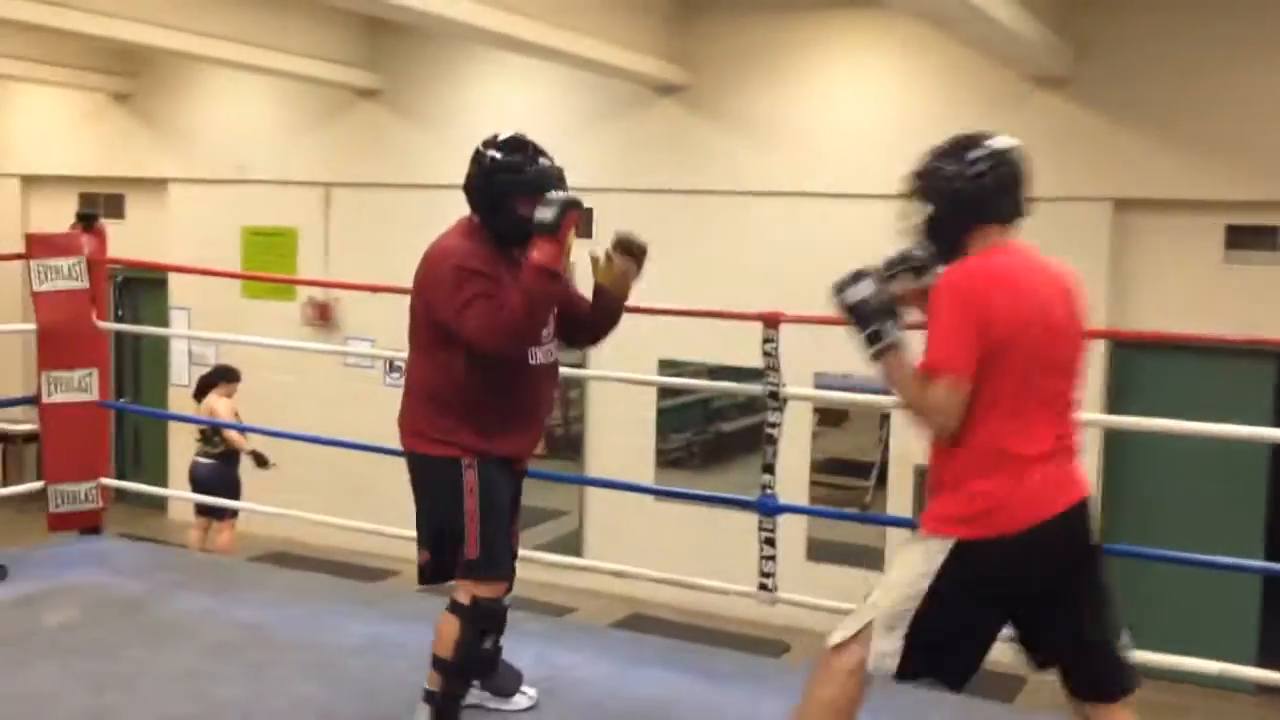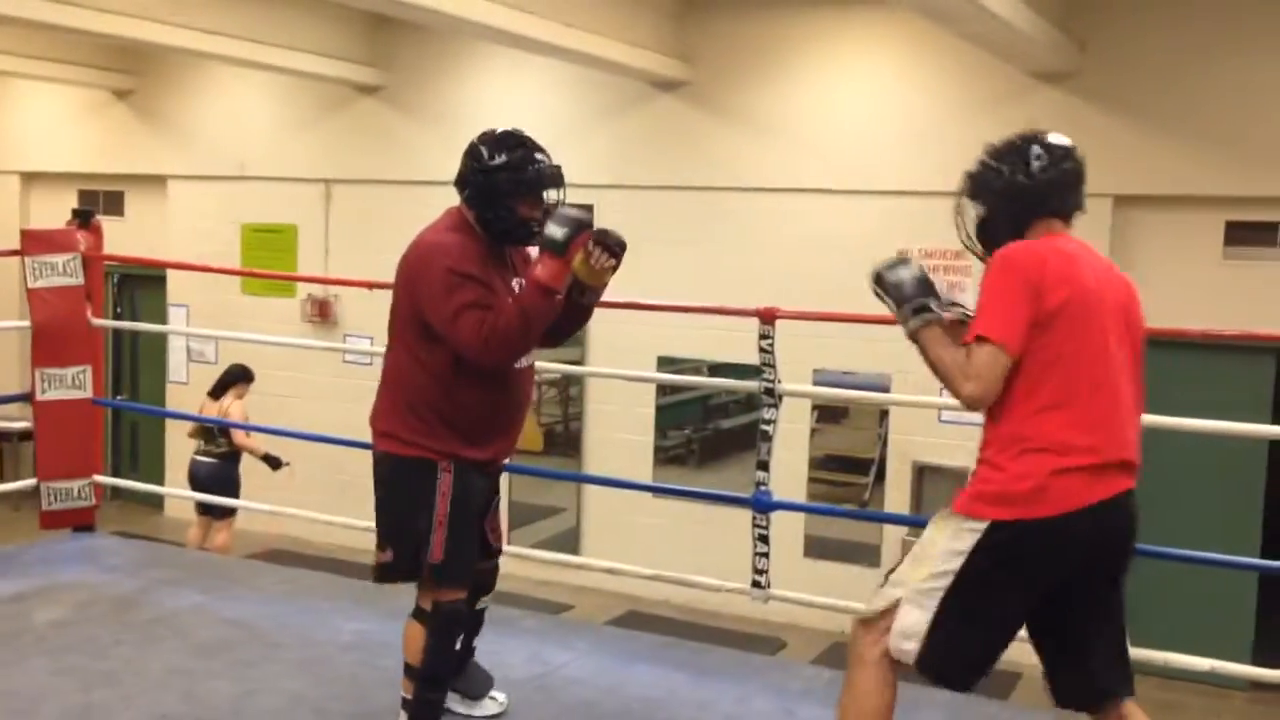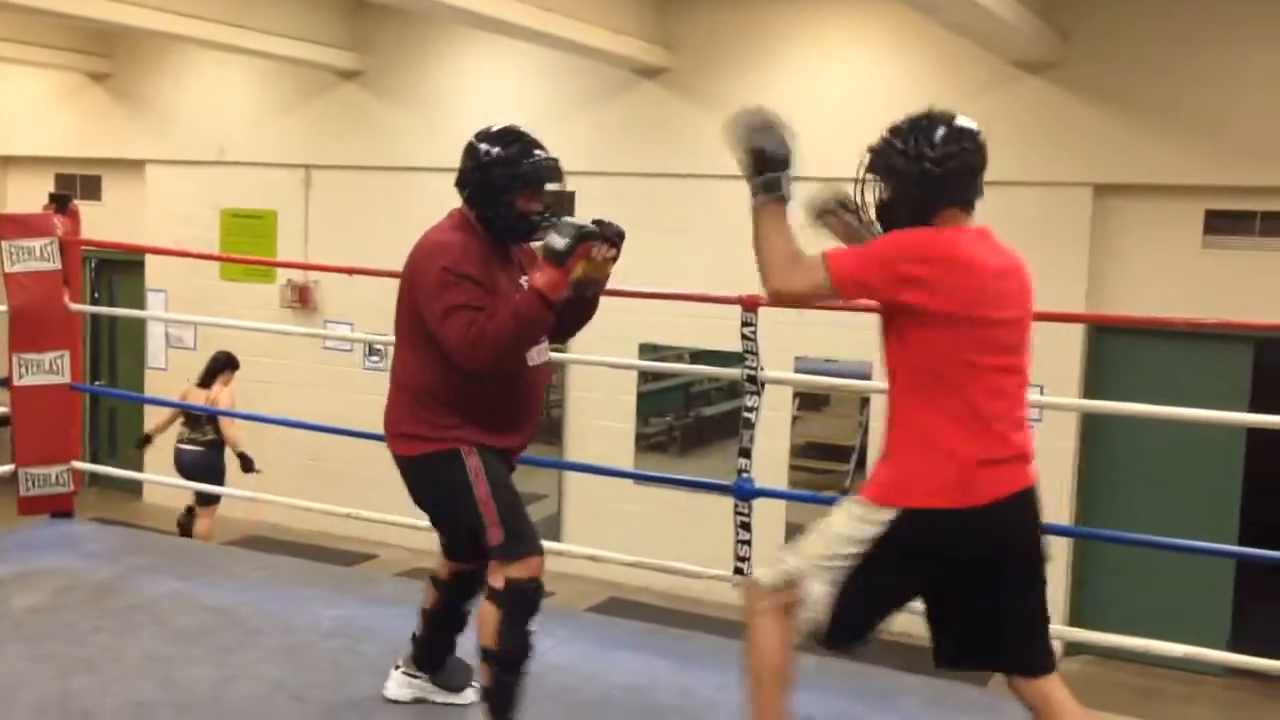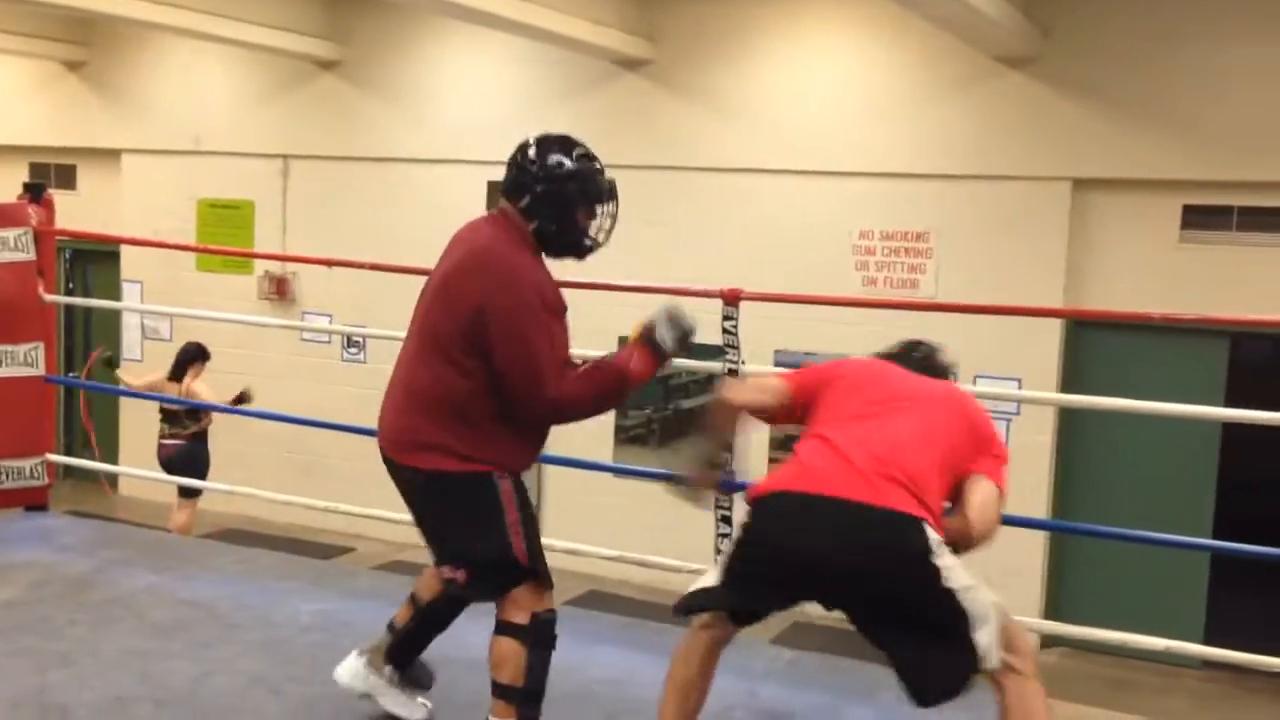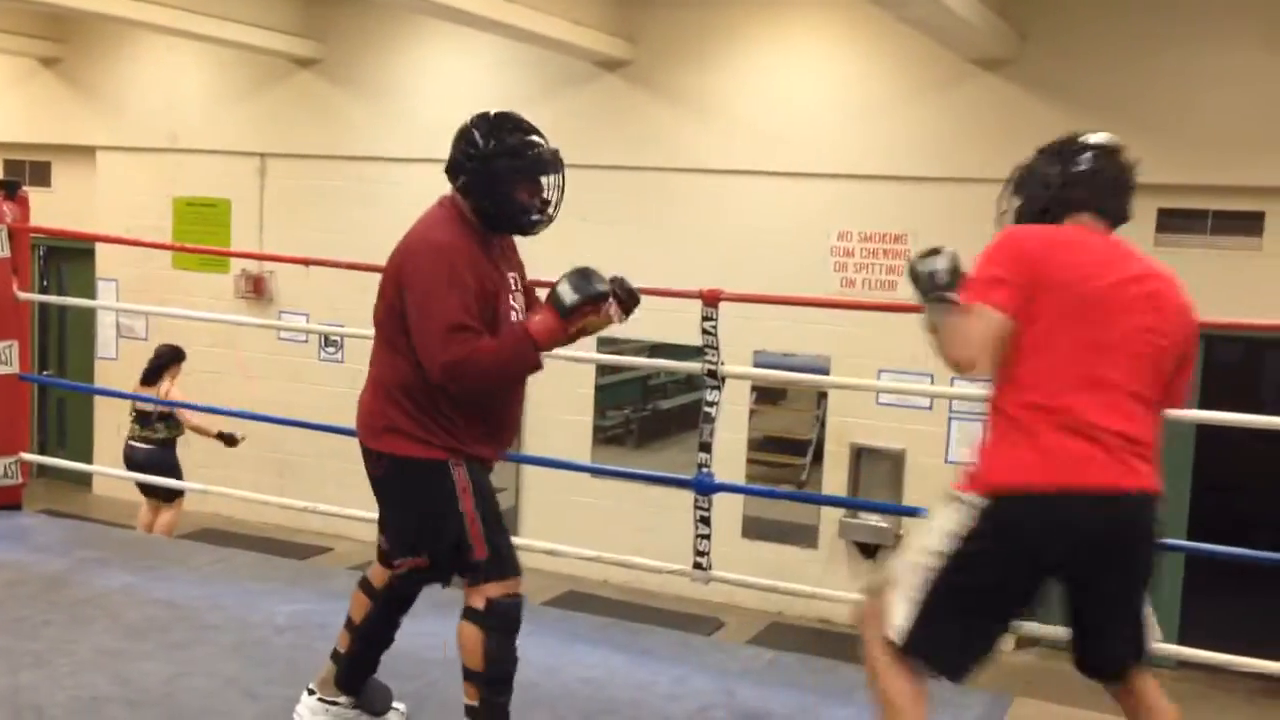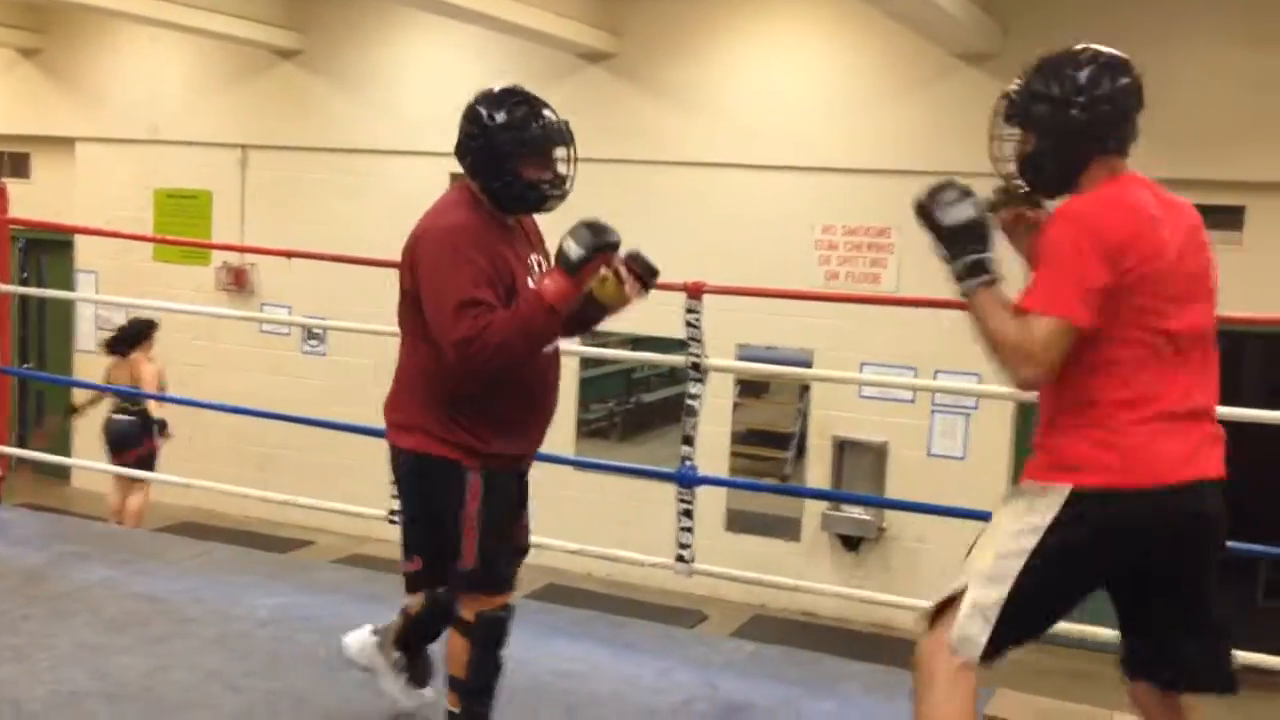
dt=0.4s
person 1, frame 1
left shoulder: (519, 249)
right shoulder: (456, 258)
left elbow: (575, 329)
right elbow: (501, 335)
left wrist: (611, 291)
right wrist: (548, 257)
left hip: (500, 445)
right hip: (456, 448)
left knee: (495, 571)
right knee: (480, 586)
left ankle: (478, 672)
person 1, frame 2
left shoulder: (507, 247)
right shoulder: (442, 254)
left elbow: (545, 331)
right elbow: (491, 344)
left wrist: (585, 284)
right wrist: (551, 268)
left hip: (473, 447)
right hip: (429, 451)
left knee: (476, 574)
right knee: (445, 590)
person 1, frame 3
left shoulder: (504, 247)
right shoulder: (448, 255)
left elbow: (550, 329)
right elbow: (481, 347)
left wrist: (585, 277)
right wrist: (549, 277)
left hip: (476, 437)
right hip: (444, 439)
left knee: (466, 555)
right knee: (517, 571)
left ankle: (423, 669)
person 1, frame 4
left shoulder: (491, 241)
right shoulder: (514, 273)
right elbow: (550, 395)
right wrist: (639, 360)
left hip: (426, 439)
right hip: (461, 455)
left knee: (466, 571)
right knee: (529, 601)
left ankle: (380, 662)
person 1, frame 5
left shoulder: (491, 235)
right shoulder: (439, 248)
left elbow: (504, 329)
right elbow: (457, 363)
left wrist: (584, 313)
right wrist: (552, 322)
left hip: (423, 442)
right hip: (424, 445)
left knee: (401, 566)
right knee: (496, 586)
person 1, frame 6
left shoulder: (516, 219)
right shoulder: (453, 231)
left elbow: (528, 322)
right elbow: (474, 346)
left wrist: (598, 296)
right wrist: (559, 282)
left hip: (497, 443)
right hip: (449, 446)
left knee: (489, 569)
right knee: (486, 599)
left ankle: (391, 643)
person 2, frame 1
left shoulder: (964, 283)
right shoulder: (1059, 284)
left elbow: (941, 418)
left wrist: (879, 332)
left hip: (980, 525)
right hip: (1062, 512)
left knee: (847, 655)
person 2, frame 2
left shoulder: (1021, 263)
right shoulder: (1118, 284)
left elbow: (977, 387)
left wrist: (918, 312)
left hip: (1019, 507)
right hip: (1105, 509)
left knee: (874, 638)
person 2, frame 3
left shoulder: (921, 251)
right shoulder: (1008, 264)
left elbow: (785, 283)
left wrist: (768, 185)
right wrist: (867, 241)
left hip: (919, 503)
right hip: (1008, 501)
left knee: (771, 599)
person 2, frame 4
left shoulder: (847, 373)
right shoulder: (974, 418)
left elbow: (737, 399)
right elbow: (977, 524)
left wrist: (708, 459)
left hip: (799, 519)
right hip: (897, 534)
left knee: (710, 622)
right knee: (1013, 658)
person 2, frame 5
left shoulder: (1024, 249)
right shoulder: (1170, 294)
left elbow: (969, 354)
right elbow: (1150, 405)
left wrist: (937, 295)
left hip: (1021, 494)
right hip: (1124, 505)
left knee: (884, 626)
person 2, frame 6
left shoulder: (1085, 220)
right shoulder: (1180, 217)
left elbow: (1030, 360)
left wrist: (969, 259)
right wrist: (1040, 241)
left hip: (1097, 491)
right hip: (1191, 490)
left knee: (947, 650)
person 3, frame 1
left shoulder: (203, 403)
right shoulder: (222, 403)
right elbow: (229, 433)
right wrist: (252, 452)
left hip: (199, 468)
right hip: (220, 471)
left knee: (201, 522)
right knee: (225, 525)
person 3, frame 2
left shoulder: (208, 401)
right shoulder: (235, 405)
left elbow: (192, 432)
right elbow: (240, 440)
right wrist: (266, 457)
left hip: (197, 467)
right hip: (220, 470)
left knee: (201, 521)
right knee: (223, 525)
person 3, frame 3
left shoulder: (191, 390)
right shoulder: (223, 394)
left elbow: (170, 417)
right elbow: (227, 428)
left wrist: (148, 436)
right wrist: (242, 455)
left hip: (182, 454)
right hip: (206, 457)
right knee: (207, 512)
left ankle: (188, 516)
person 3, frame 4
left shoulder: (163, 382)
right shoulder: (194, 386)
left elbow: (132, 384)
right elbow: (213, 403)
left wrist: (115, 369)
right wrist: (235, 401)
left hip: (166, 449)
right hip: (191, 451)
left knee: (184, 498)
right knee: (188, 503)
person 3, frame 5
left shoulder: (141, 386)
right shoulder: (170, 391)
right elbow: (191, 422)
right wrist: (221, 435)
left hip: (132, 452)
right hip: (158, 455)
left knee: (152, 502)
right knee: (172, 505)
person 3, frame 6
left shoulder: (117, 363)
right shoulder: (148, 365)
left elbow: (101, 393)
right elbow: (150, 398)
left wrist: (78, 407)
right wrist: (160, 421)
left hip: (114, 426)
right hip: (136, 430)
left knee: (123, 483)
right knee: (139, 488)
